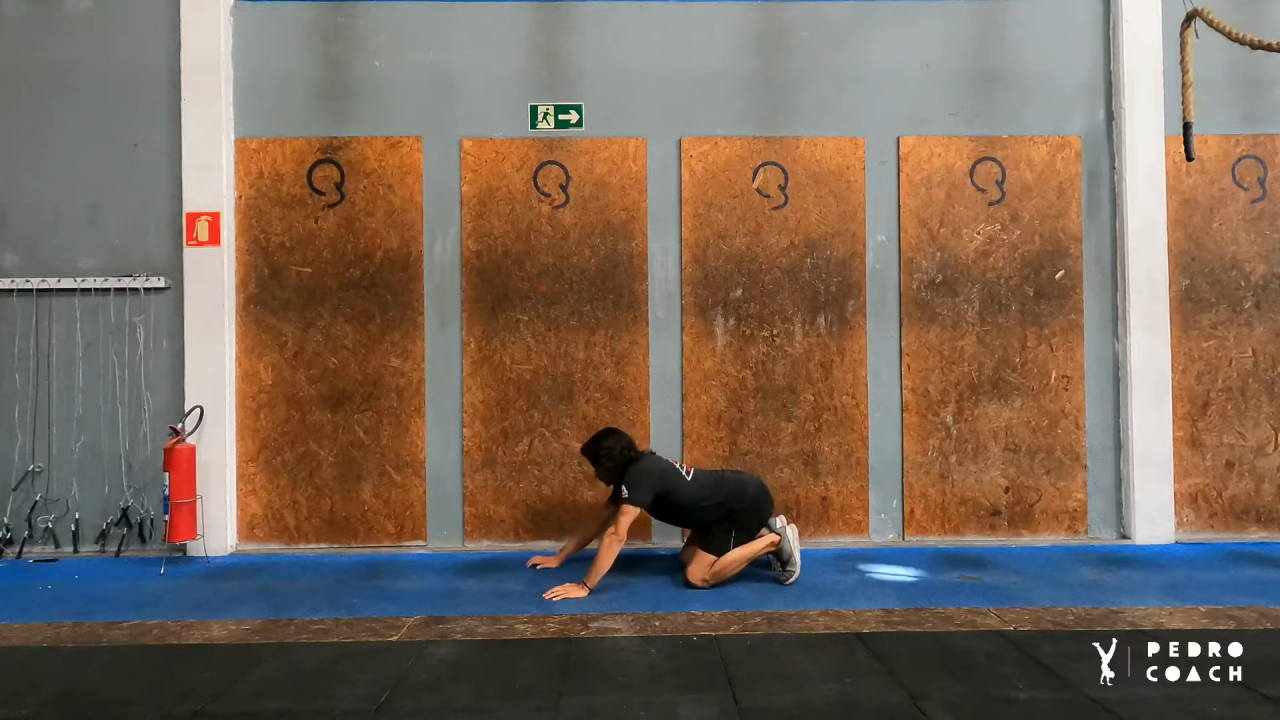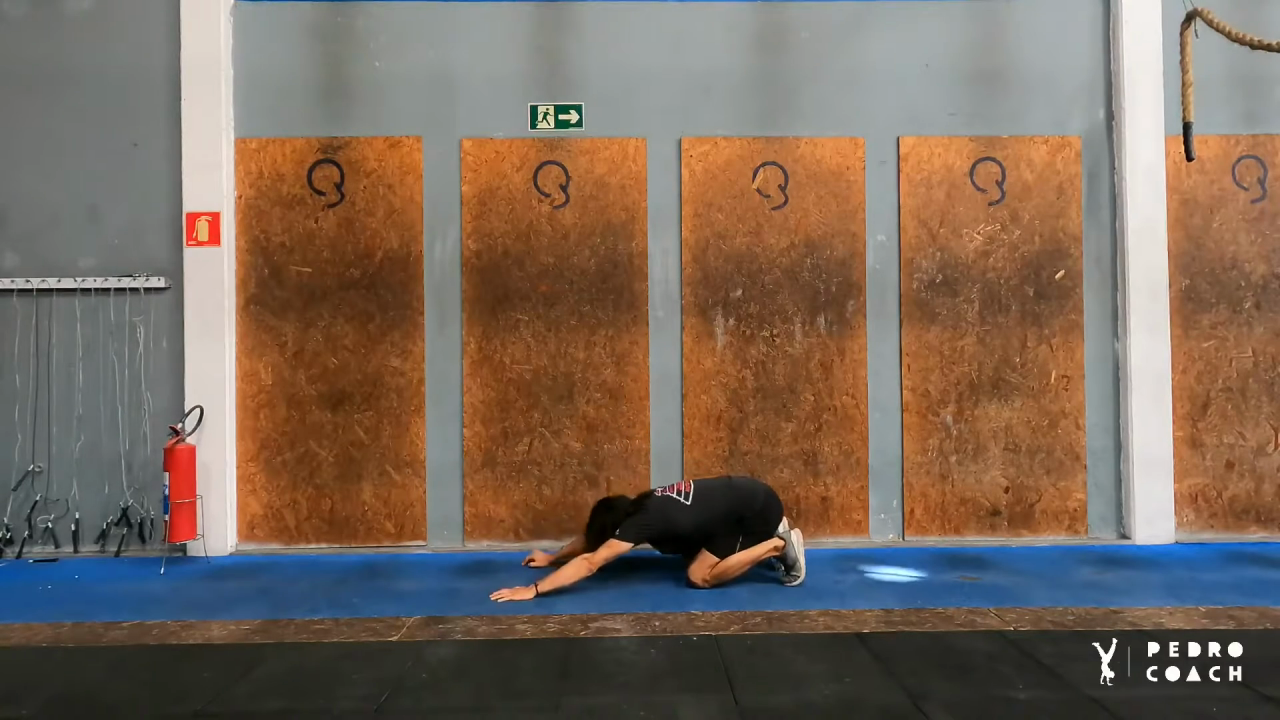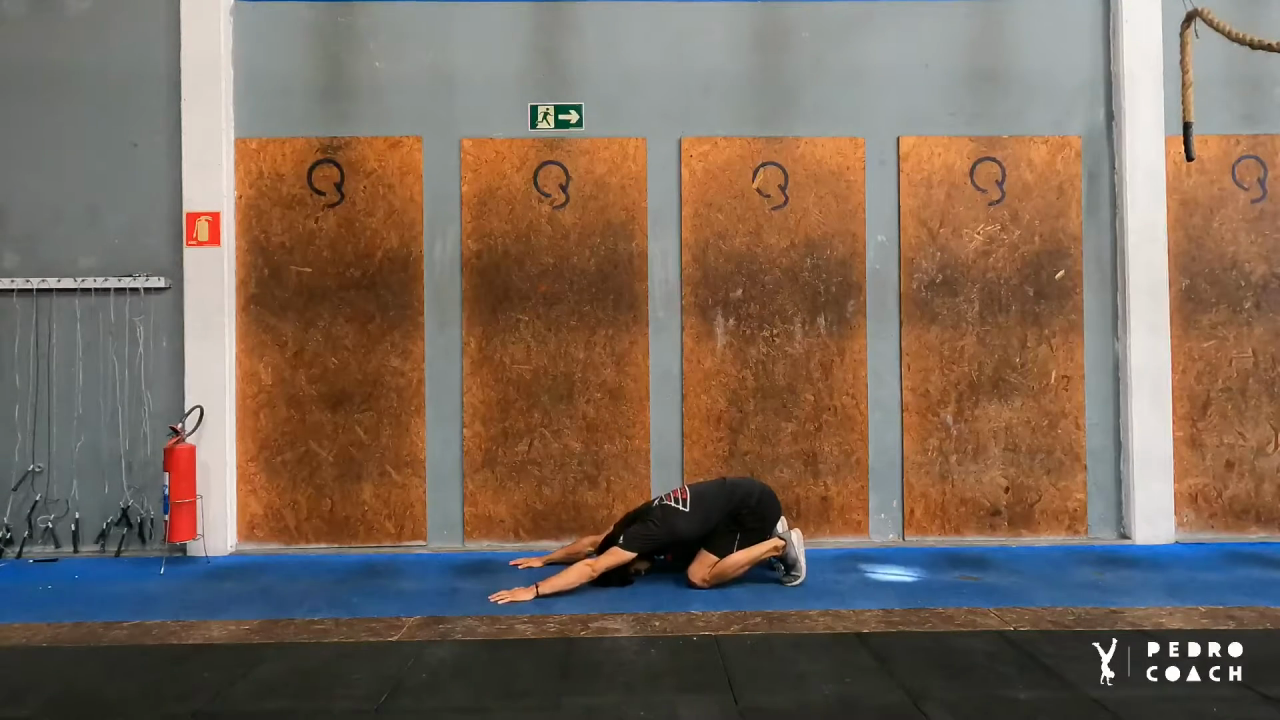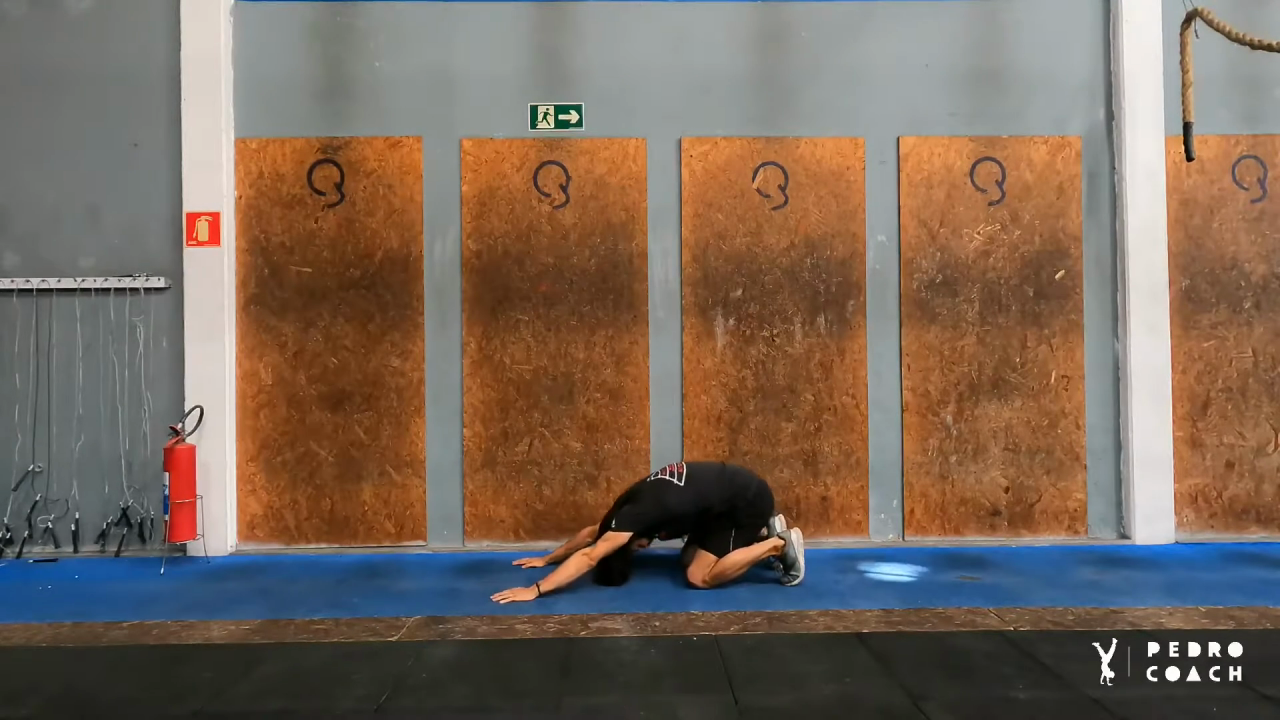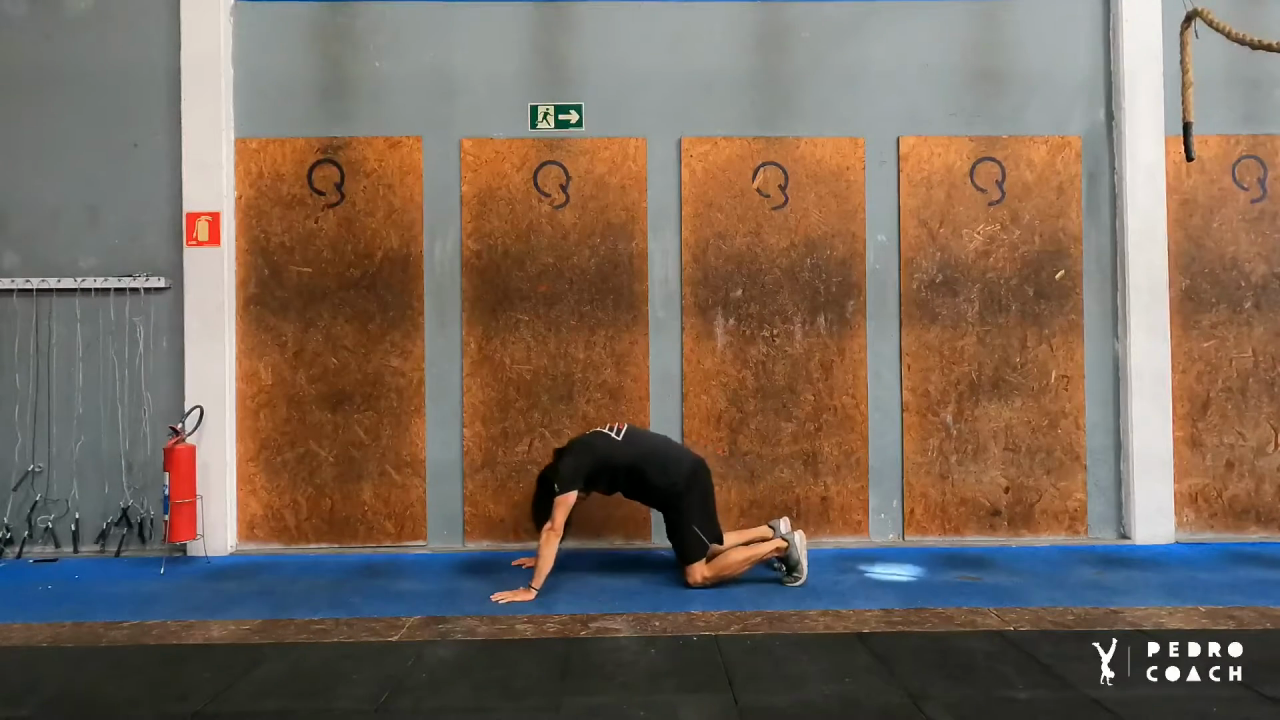
dt=1s
person 1, frame 1
left shoulder: (639, 475)
right shoulder: (635, 470)
left elbow: (615, 536)
right elbow: (602, 521)
left wrist: (584, 587)
right wrist: (560, 557)
left hip: (747, 502)
right hip: (737, 492)
left knee: (698, 576)
right knee: (688, 557)
left ankle: (774, 541)
right ankle: (765, 529)
person 1, frame 2
left shoulder: (643, 522)
right shoulder: (643, 505)
left elbow: (590, 563)
right elbow: (593, 538)
left wrist: (533, 590)
right wrist: (552, 558)
left hip: (756, 507)
right hip: (746, 495)
left knee: (700, 576)
right knee: (693, 558)
left ankle: (778, 545)
right ankle: (771, 534)
person 1, frame 3
left shoulder: (647, 532)
right shoulder: (639, 520)
left elbow: (592, 569)
right elbow: (592, 544)
left wrist: (533, 591)
right wrist: (544, 560)
left hip: (753, 505)
right hip: (742, 494)
left knee: (700, 576)
right knee: (694, 557)
left ankle: (779, 544)
right ankle: (770, 533)
person 1, frame 4
left shoulder: (638, 512)
right shoulder: (635, 501)
left elbow: (589, 556)
right elbow: (591, 533)
left wrist: (535, 590)
right wrist: (547, 559)
left hip: (748, 500)
right hip: (737, 491)
left knee: (699, 576)
right knee: (690, 558)
left ankle: (779, 544)
right ankle: (766, 530)
person 1, frame 5
left shoulder: (567, 468)
right shoulder: (578, 457)
left elbow: (553, 529)
right elbow: (555, 529)
left wrist: (532, 588)
right wrist: (542, 558)
left hip: (681, 483)
right hip: (681, 474)
left knee: (698, 575)
right knee: (699, 549)
left ankle: (781, 546)
right ankle: (772, 531)
